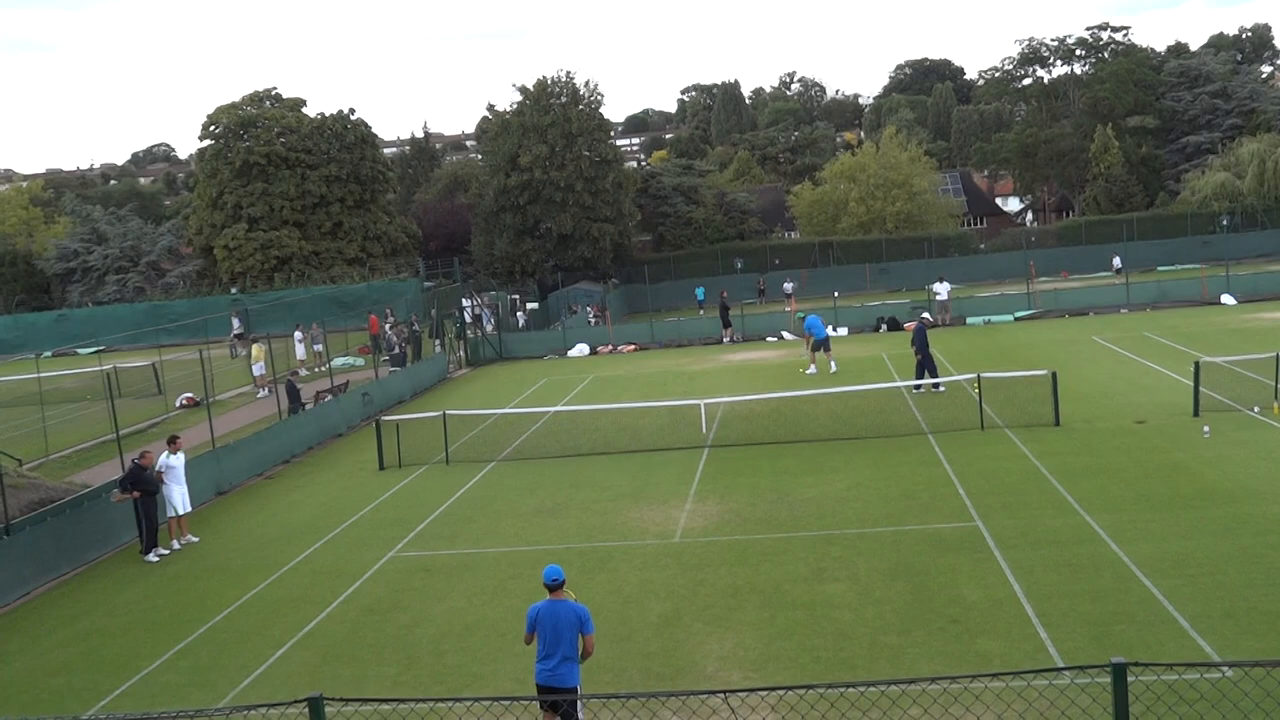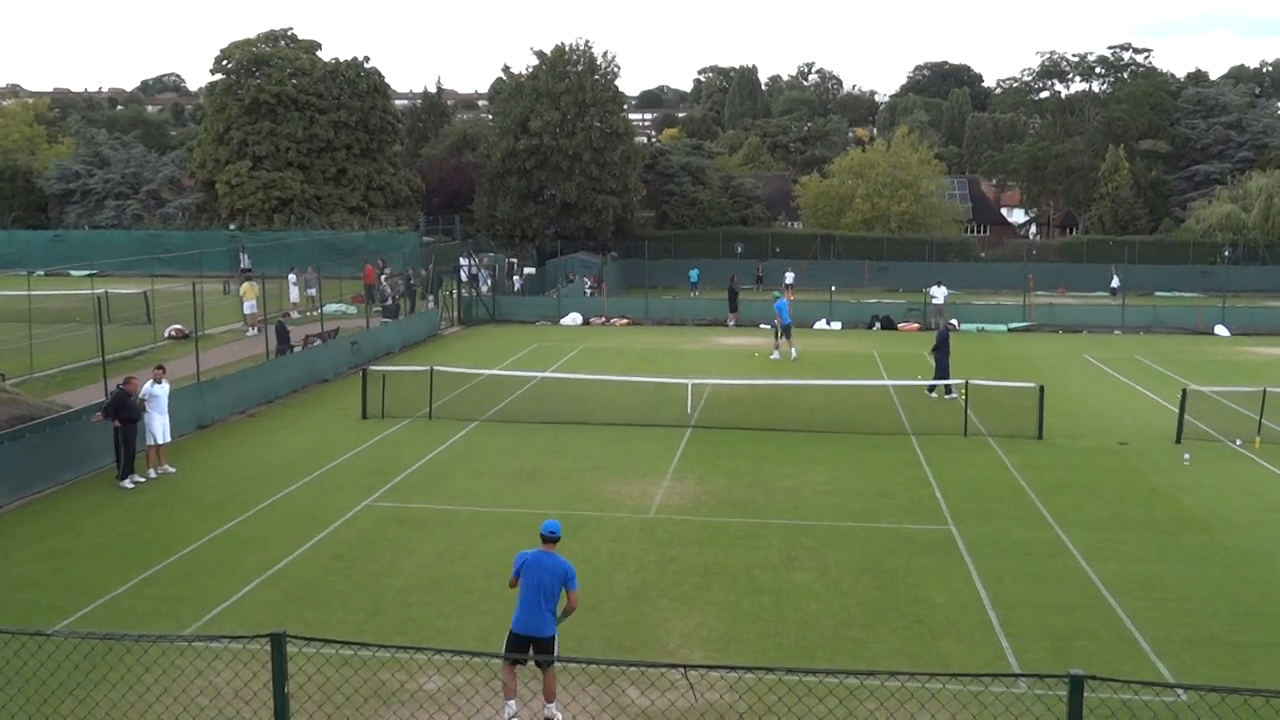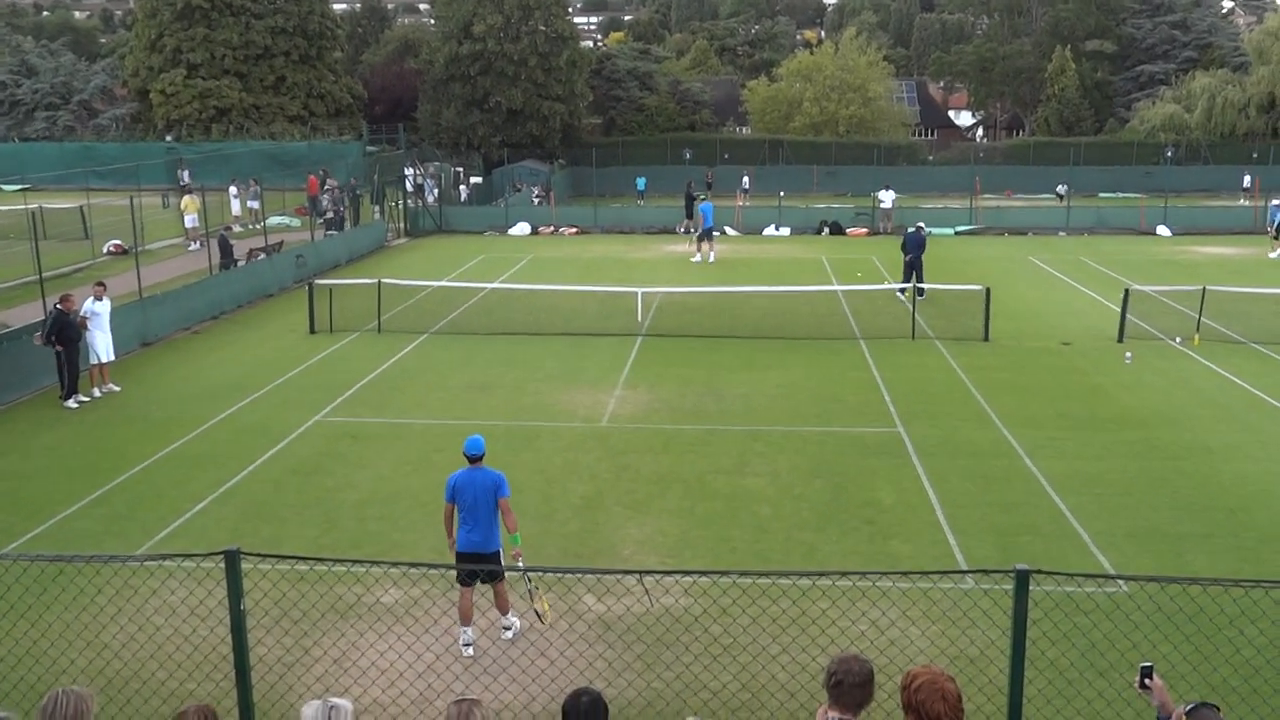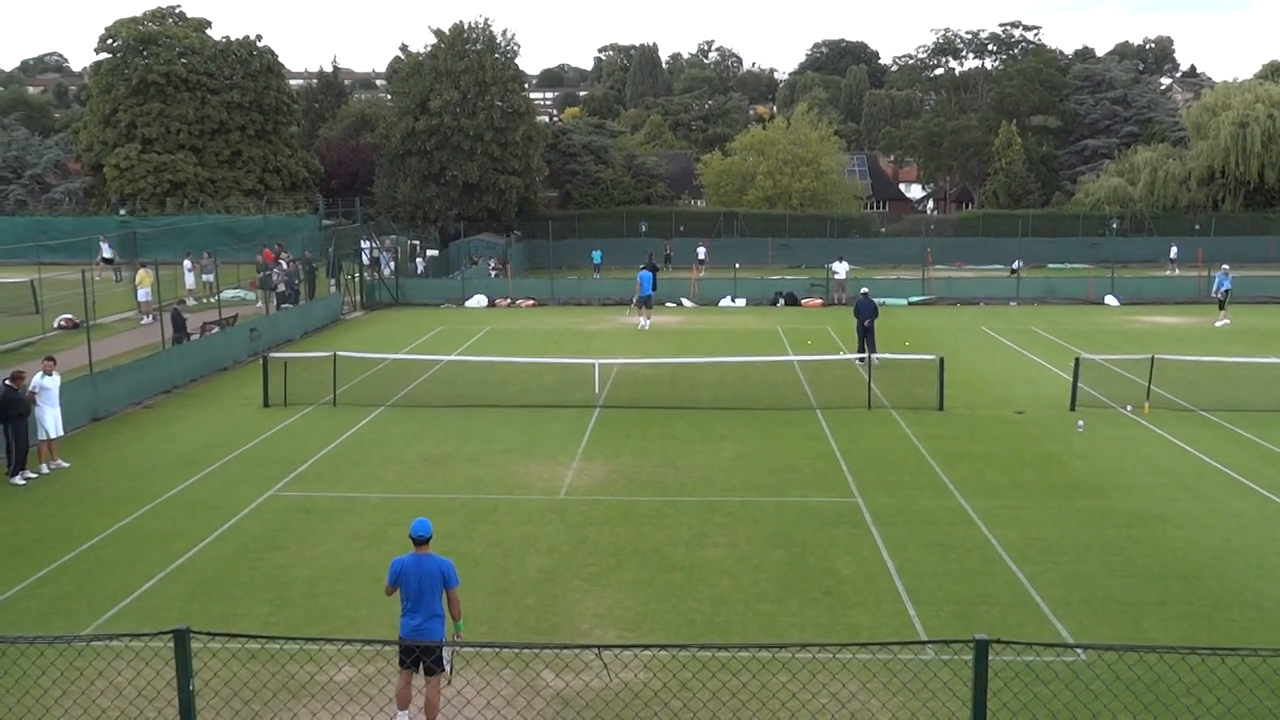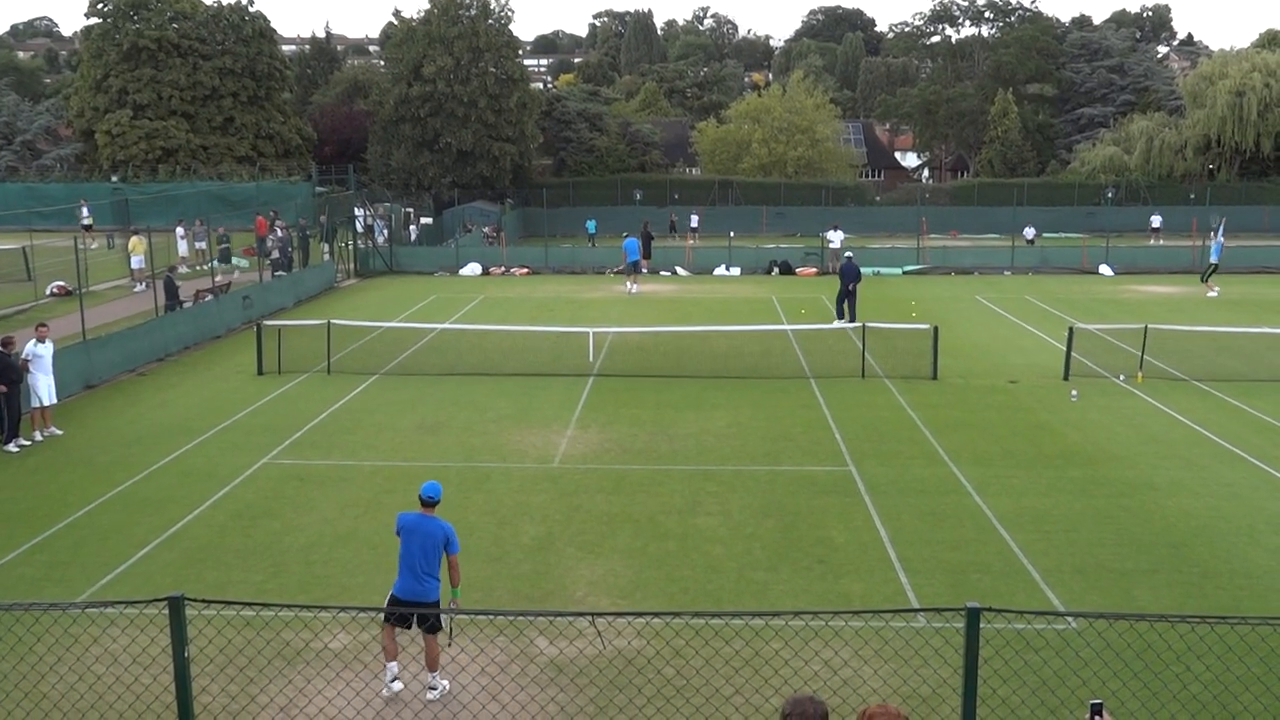
dt=1s
person 1, frame 1
left shoulder: (535, 610)
right shoulder: (580, 611)
left elbow: (527, 641)
right elbow: (590, 648)
left hip: (543, 677)
right hip: (568, 678)
person 1, frame 2
left shoulder: (524, 557)
right shoulder: (566, 567)
left elbow: (512, 584)
right elbow: (573, 603)
right wrist: (559, 619)
left hip: (520, 626)
right hip: (546, 629)
left knee: (508, 666)
right knee: (548, 672)
person 1, frame 3
left shoulder: (454, 479)
right shoulder: (497, 478)
left elbow: (448, 514)
right elbow: (506, 511)
left wrist: (450, 537)
right wrist: (516, 542)
left hip: (465, 545)
right hip: (490, 545)
left knee: (466, 593)
right knee: (499, 586)
left ankle: (467, 641)
right ankle: (508, 626)
person 1, frame 4
left shoulder: (398, 564)
right shoulder: (444, 565)
left elbow: (389, 591)
right elbow: (453, 600)
right wrist: (458, 627)
left hip: (407, 633)
right hip: (433, 634)
left knee: (405, 676)
right knee: (433, 683)
person 1, frame 5
left shoulder: (403, 519)
right shoulder: (446, 530)
right elbow: (453, 566)
right wrist: (455, 595)
left hip: (402, 592)
right hip: (429, 595)
left knee: (388, 629)
right knee: (431, 640)
left ankle: (392, 677)
right ankle: (434, 686)
